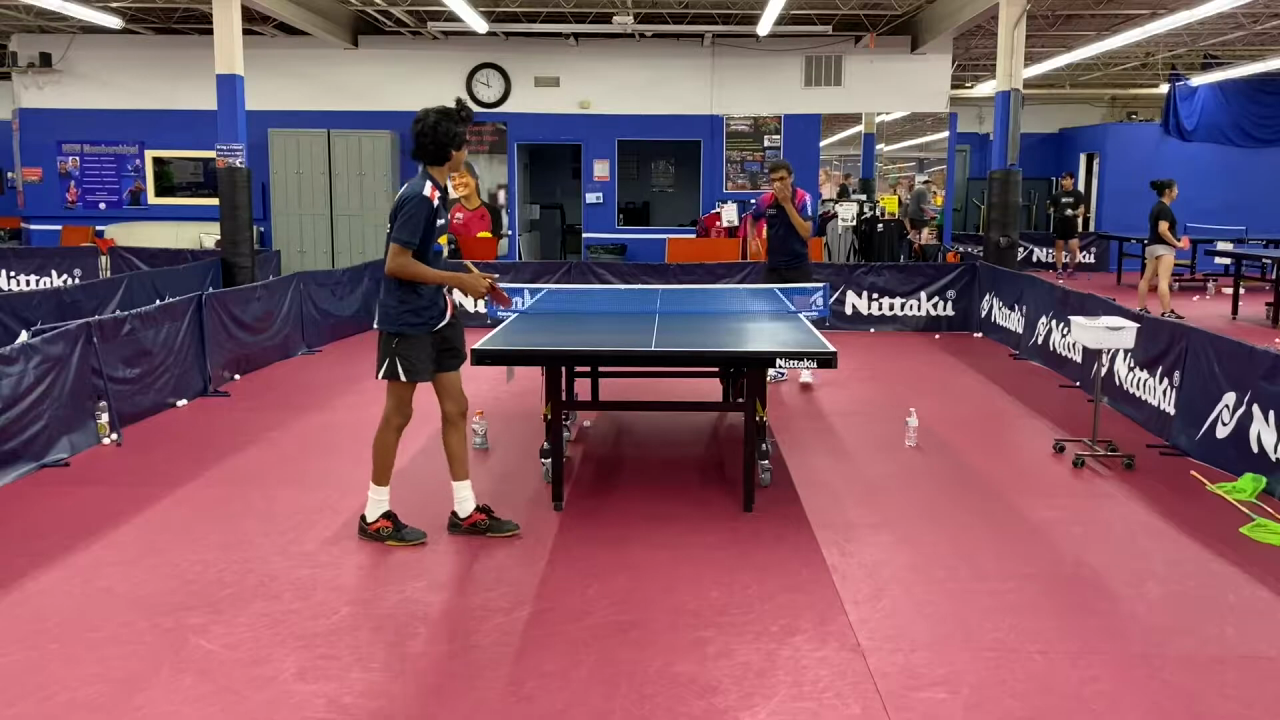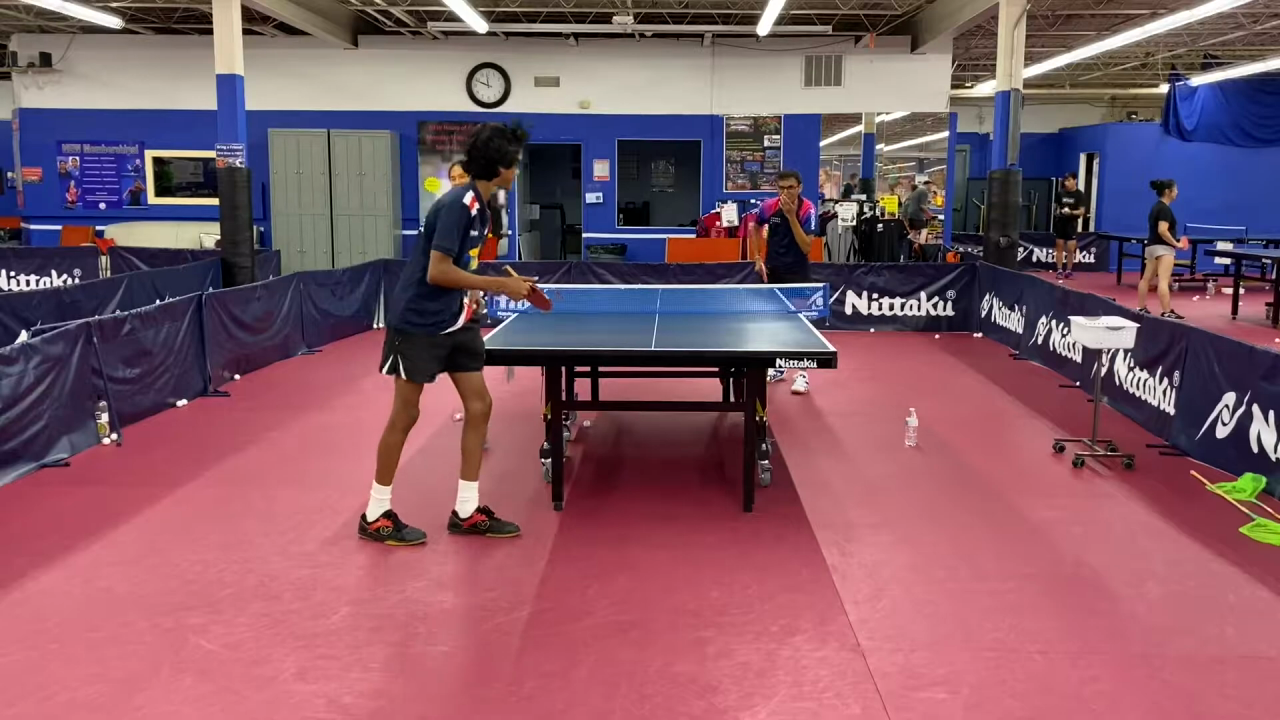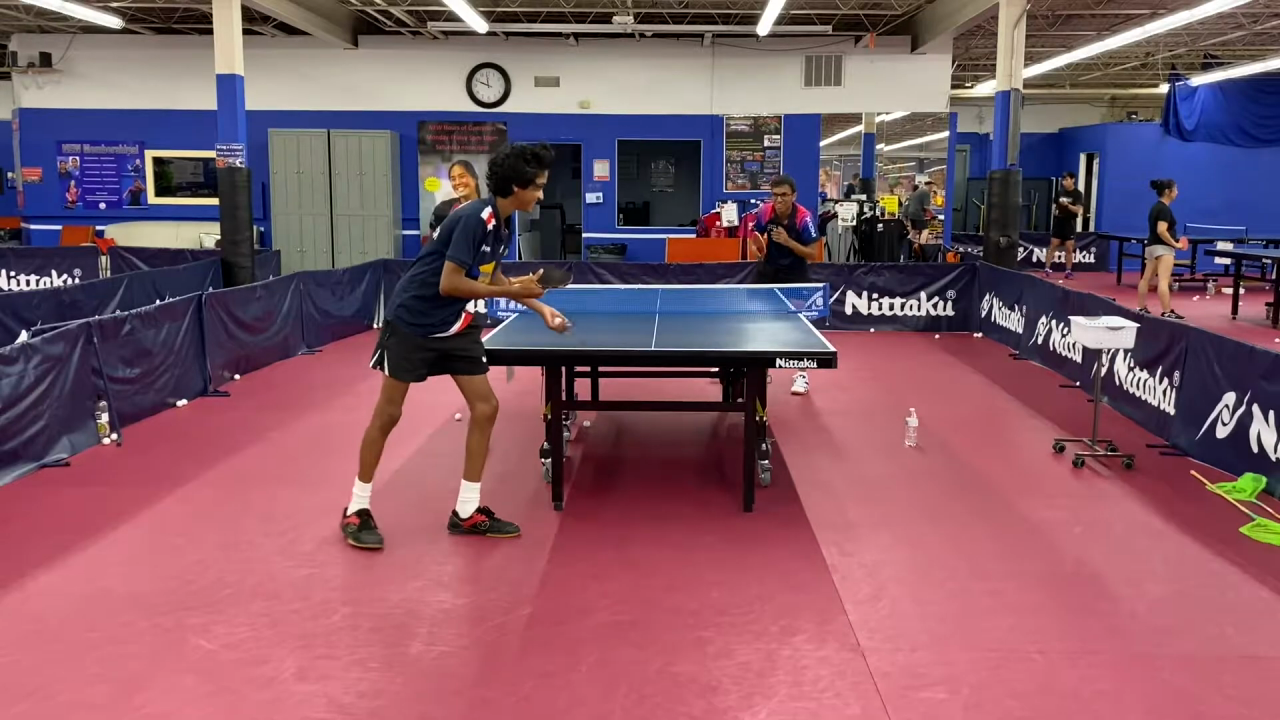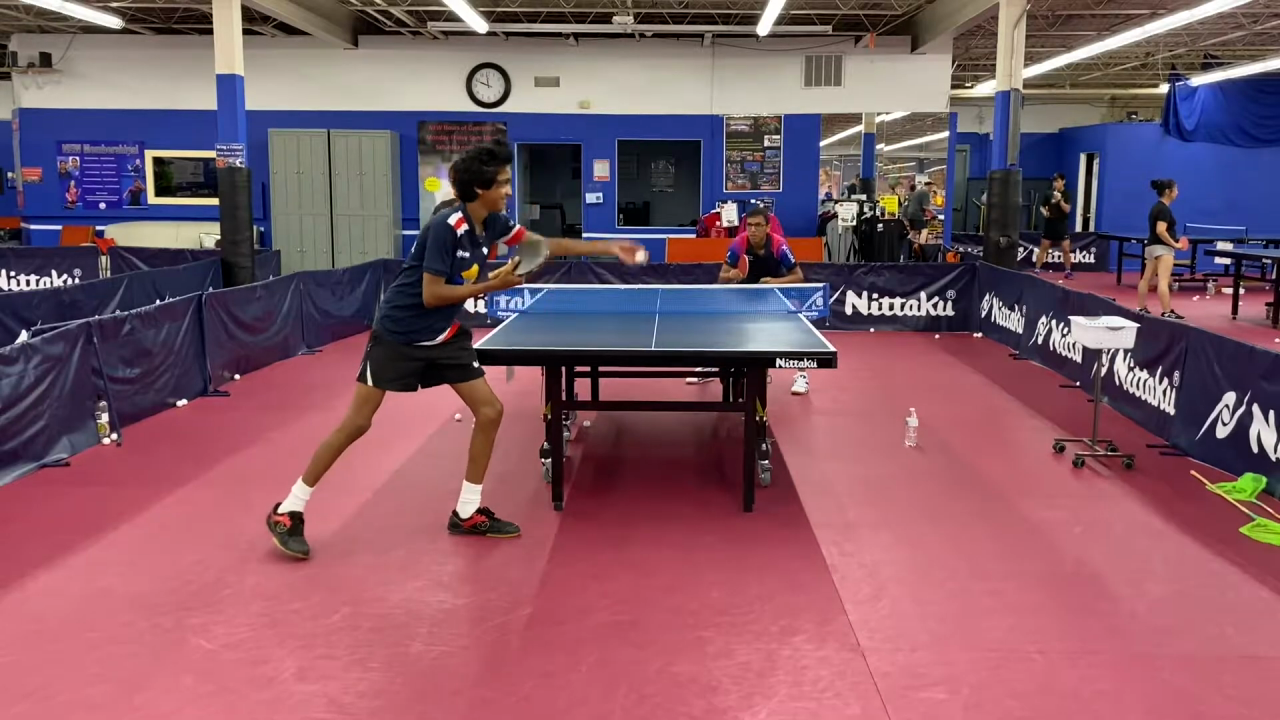
dt=0.3s
person 1, frame 1
left shoulder: (435, 192)
right shoulder: (419, 198)
right elbow: (397, 265)
left wrist: (456, 286)
right wrist: (459, 281)
left hip: (436, 320)
right hip: (407, 323)
left knee: (455, 409)
right knee: (398, 416)
left ankle: (465, 511)
right ankle: (375, 515)
person 1, frame 2
left shoulder: (477, 204)
right shoulder: (457, 206)
right elbow: (437, 272)
left wrist: (504, 286)
right wrist: (499, 285)
left hip: (453, 321)
right hip: (417, 322)
left knee: (479, 407)
right knee: (405, 415)
left ankle: (467, 511)
right ankle: (376, 514)
person 1, frame 3
left shoulder: (502, 225)
right shoulder: (474, 220)
left elbow: (495, 278)
right elbow: (449, 285)
left wrist: (542, 309)
right wrist: (509, 291)
left hip: (455, 327)
right hip: (411, 323)
left knee: (485, 408)
right knee: (387, 415)
left ankle: (467, 511)
right ankle: (358, 509)
person 1, frame 4
left shoulder: (493, 222)
right shoulder: (445, 228)
left elbow: (544, 245)
right elbow: (431, 295)
left wrist: (603, 247)
right wrist: (490, 285)
left hip: (444, 336)
right hip: (399, 334)
left knee: (490, 412)
right knee: (356, 423)
left ankle: (467, 511)
right ankle: (289, 511)
person 2, frame 1
left shoulder: (803, 199)
right shoulder: (765, 201)
left elbow: (806, 233)
right elbow: (751, 222)
left wrist: (787, 203)
right wrist: (753, 242)
left hip: (798, 267)
right hip: (773, 267)
left ankle: (806, 366)
right ankle: (779, 366)
person 2, frame 2
left shoulder: (808, 210)
right shoulder: (769, 206)
left elbow: (807, 247)
right elbow: (756, 227)
left wrist: (791, 216)
right wrist: (758, 257)
left hip: (797, 272)
right hip: (772, 270)
left ankle: (801, 373)
right ankle: (778, 366)
person 2, frame 3
left shoulder: (804, 218)
right shoulder: (763, 213)
left elbow: (814, 255)
right elbow: (754, 240)
left wrist: (789, 243)
right wrist: (757, 247)
left hip: (794, 273)
right hip: (768, 270)
left ankle: (801, 374)
person 2, frame 4
left shoulder: (779, 245)
right shoulder: (738, 244)
left elbow: (798, 276)
right elbow: (721, 277)
left wrist: (775, 281)
right wrist: (731, 275)
left ankle: (801, 374)
right ankle: (710, 366)
